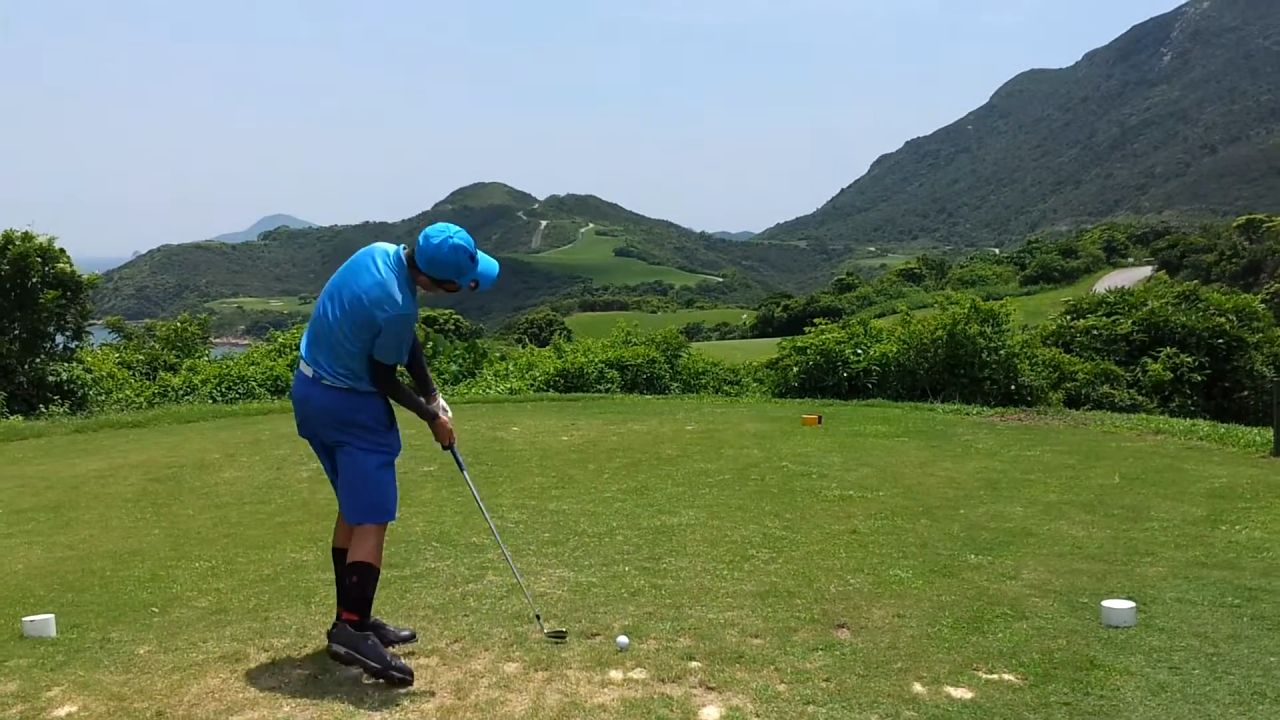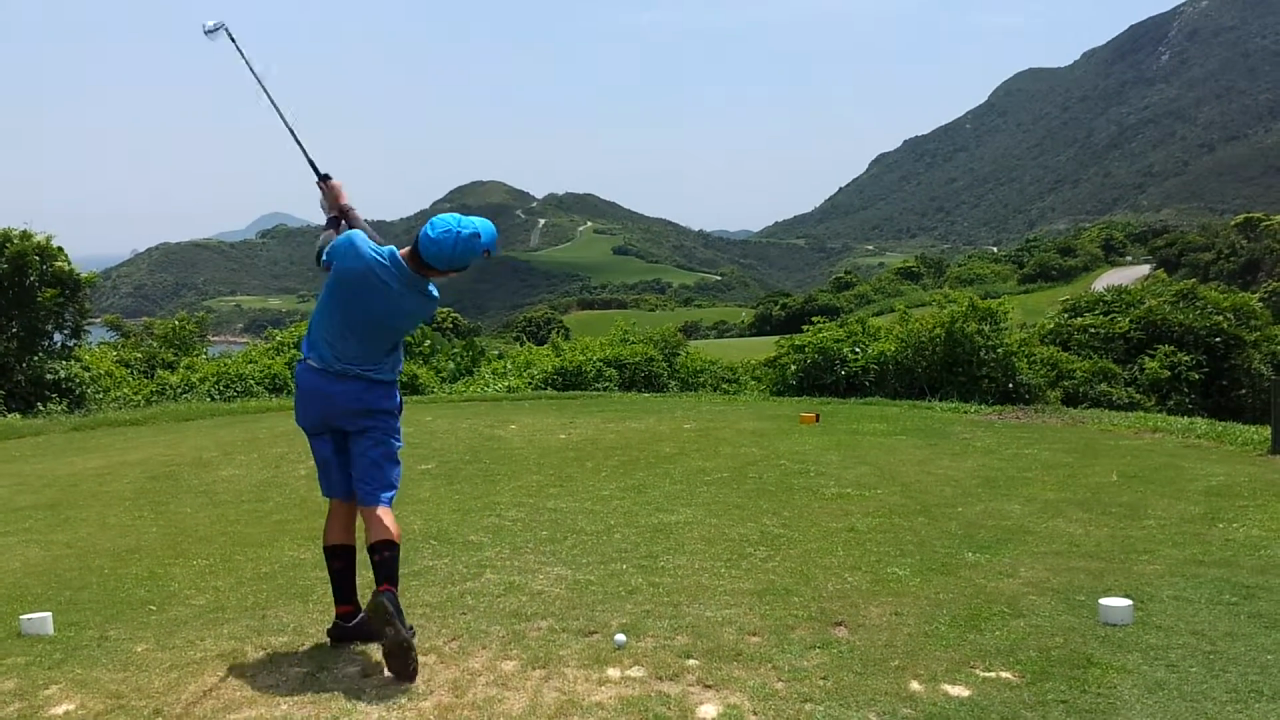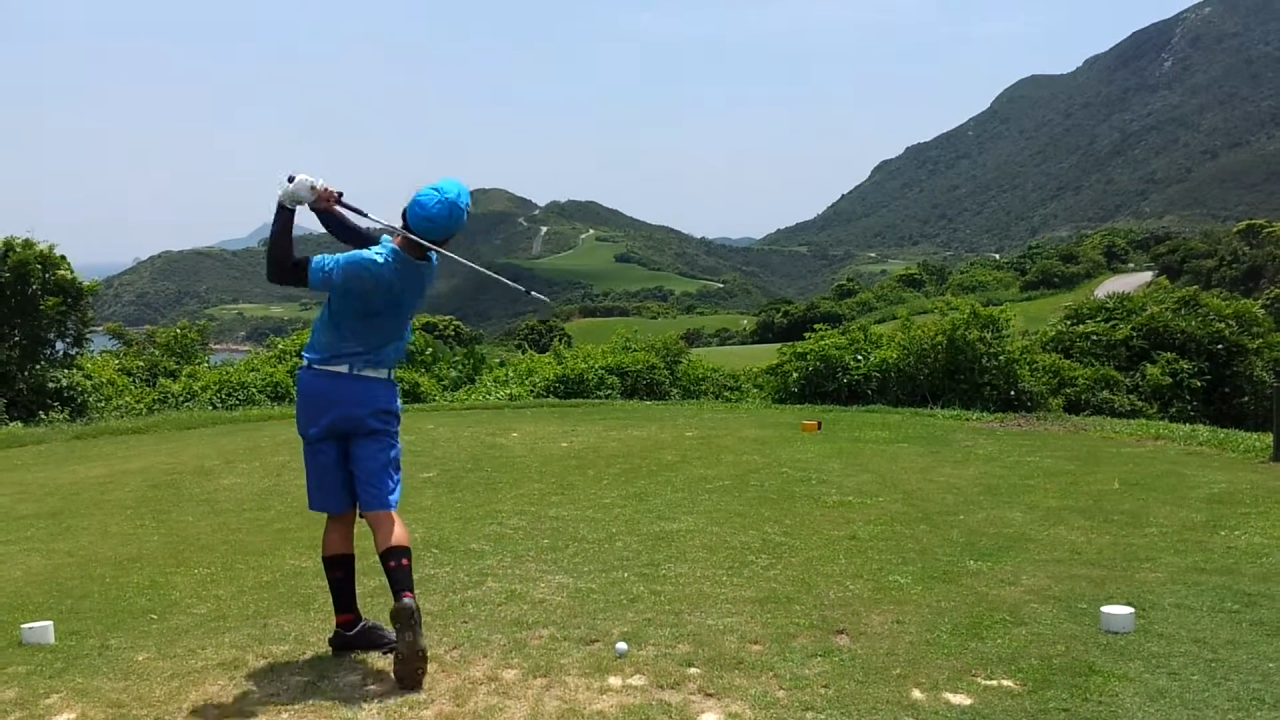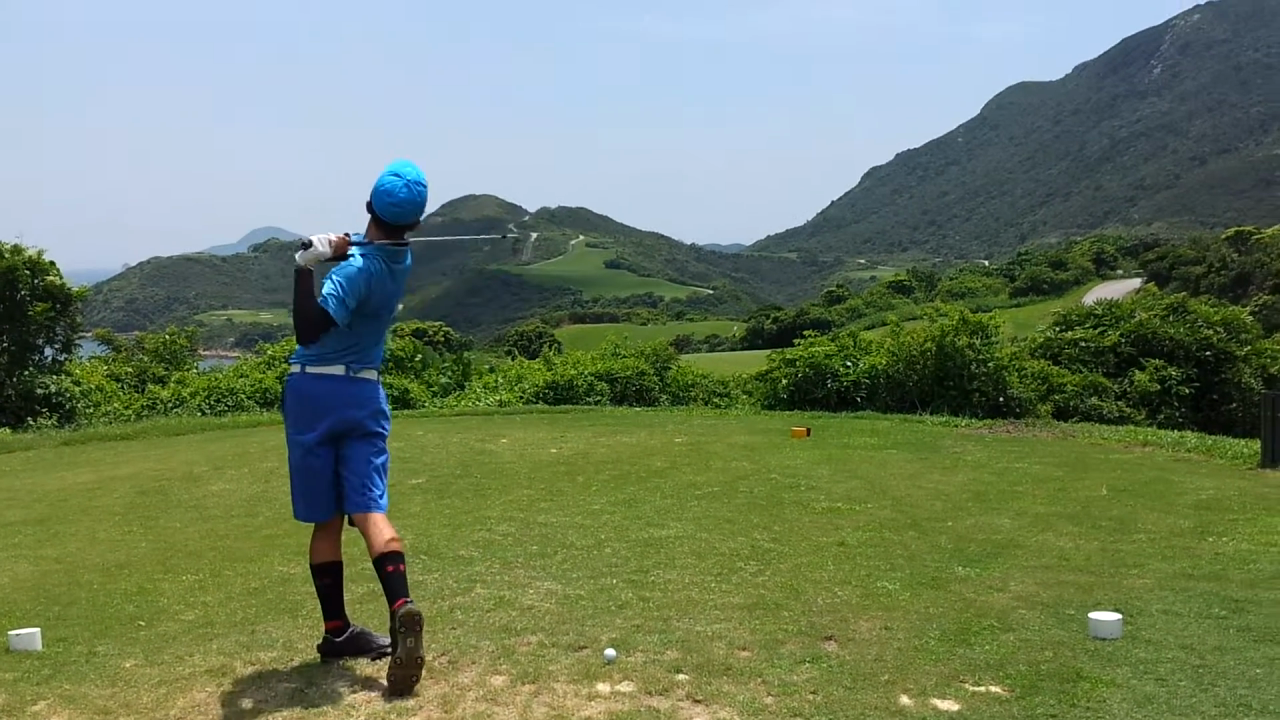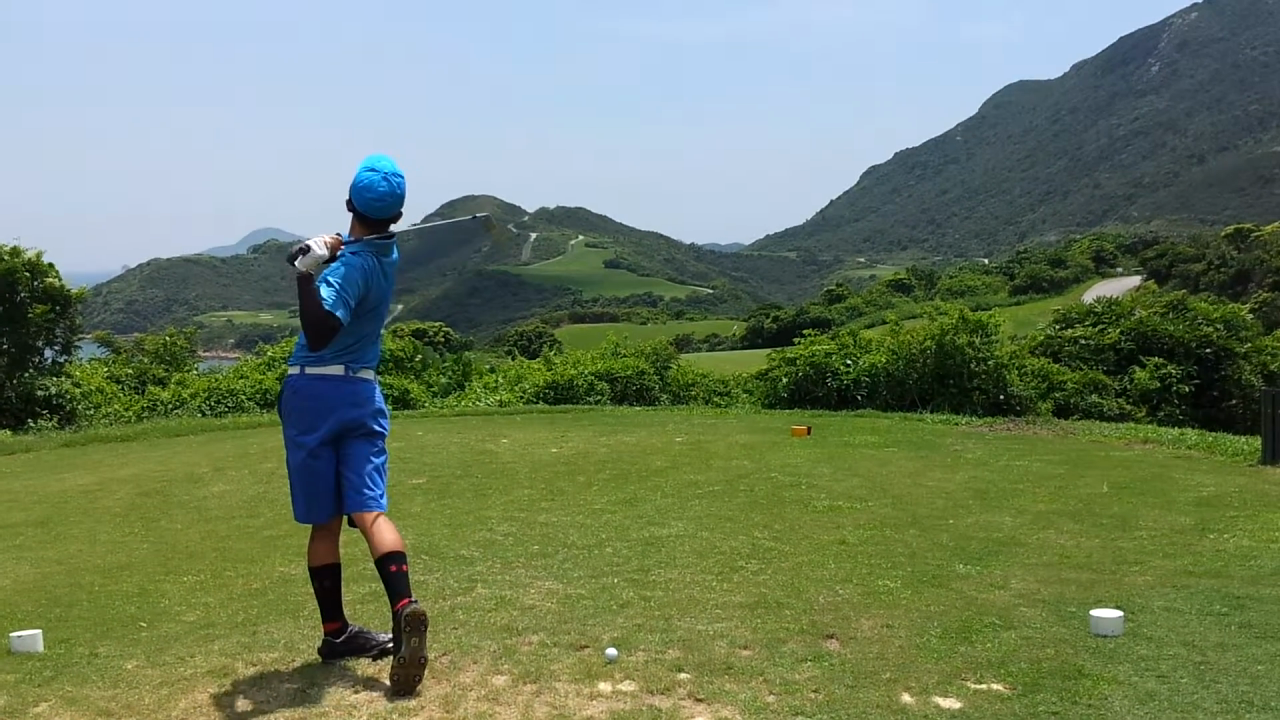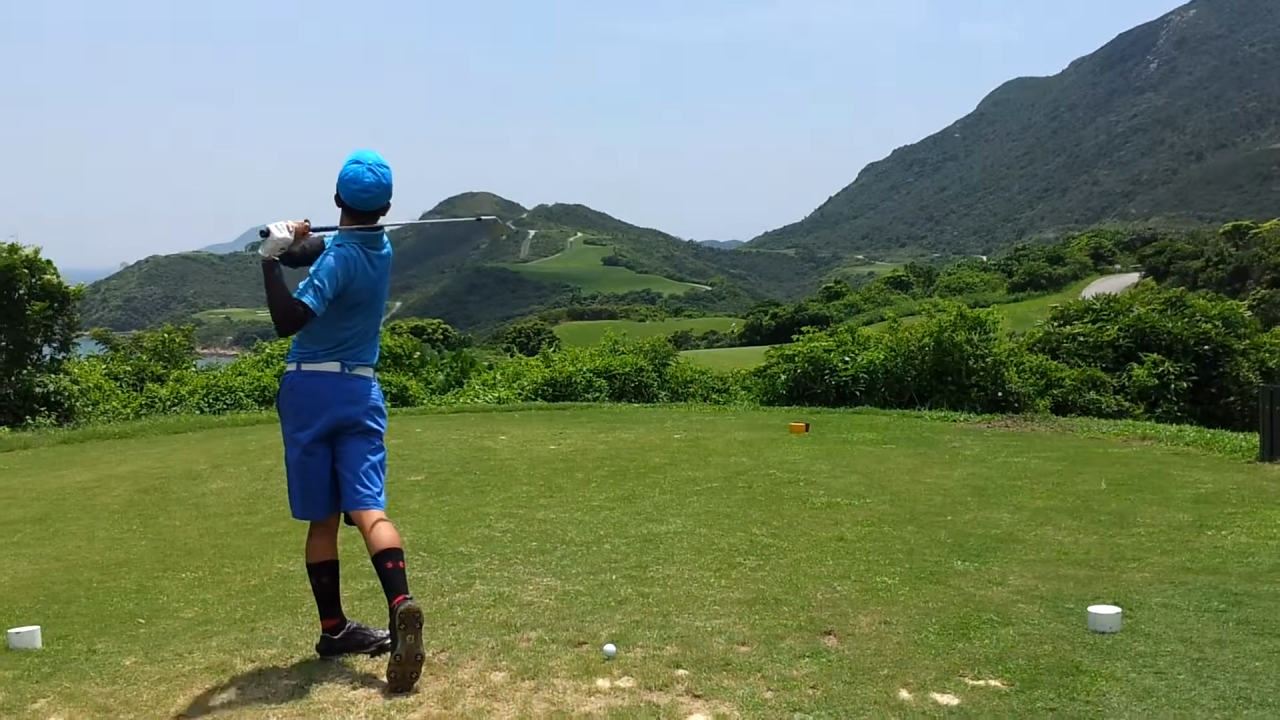
dt=0.2s
person 1, frame 1
left shoulder: (381, 253)
right shoulder: (394, 308)
right elbow: (387, 380)
left wrist: (433, 397)
right wrist: (431, 416)
left hip: (315, 392)
right hip: (349, 404)
left knee: (358, 506)
right knee: (371, 517)
left ankle: (352, 618)
right ankle: (352, 631)
person 1, frame 2
left shoulder: (353, 250)
right shoulder: (422, 301)
left elbow: (325, 256)
left wrist: (336, 214)
right wrist: (344, 210)
left hip: (315, 387)
right hip: (370, 398)
left knee: (342, 498)
right knee: (375, 502)
left ankle: (347, 615)
right ankle: (385, 601)
person 1, frame 3
left shoulder: (361, 267)
right shoulder: (426, 268)
left elbow: (280, 272)
right elbow: (371, 242)
left wrist: (289, 204)
right wrist: (323, 204)
left hip: (320, 390)
right hip: (374, 395)
left knee: (338, 512)
right knee: (382, 506)
left ankle: (347, 625)
right ankle: (405, 602)
person 1, frame 4
left shoulder: (359, 269)
right shoulder: (398, 256)
left elbow: (308, 331)
right elbow: (356, 247)
left wrist: (309, 262)
right wrist: (330, 251)
left hip: (312, 393)
right hip: (362, 394)
left knee: (326, 518)
right knee: (370, 510)
left ankle: (336, 630)
right ankle: (401, 609)
person 1, frame 5
left shoulder: (351, 266)
right shoulder: (383, 251)
left elbow: (318, 334)
right elbow: (299, 254)
left wrist: (309, 268)
right wrist: (315, 254)
left hip: (312, 393)
right hip: (361, 394)
left knee: (324, 521)
right knee: (369, 509)
left ankle: (335, 632)
right ankle: (405, 608)
person 1, frame 6
left shoulder: (339, 257)
right shoulder: (379, 247)
left elbow: (287, 322)
right elbow: (316, 252)
left wrist: (272, 256)
right wrist: (291, 244)
left hip: (310, 390)
right hip: (359, 390)
left knee: (322, 516)
right knee: (367, 507)
left ankle: (334, 628)
right ankle: (401, 604)
